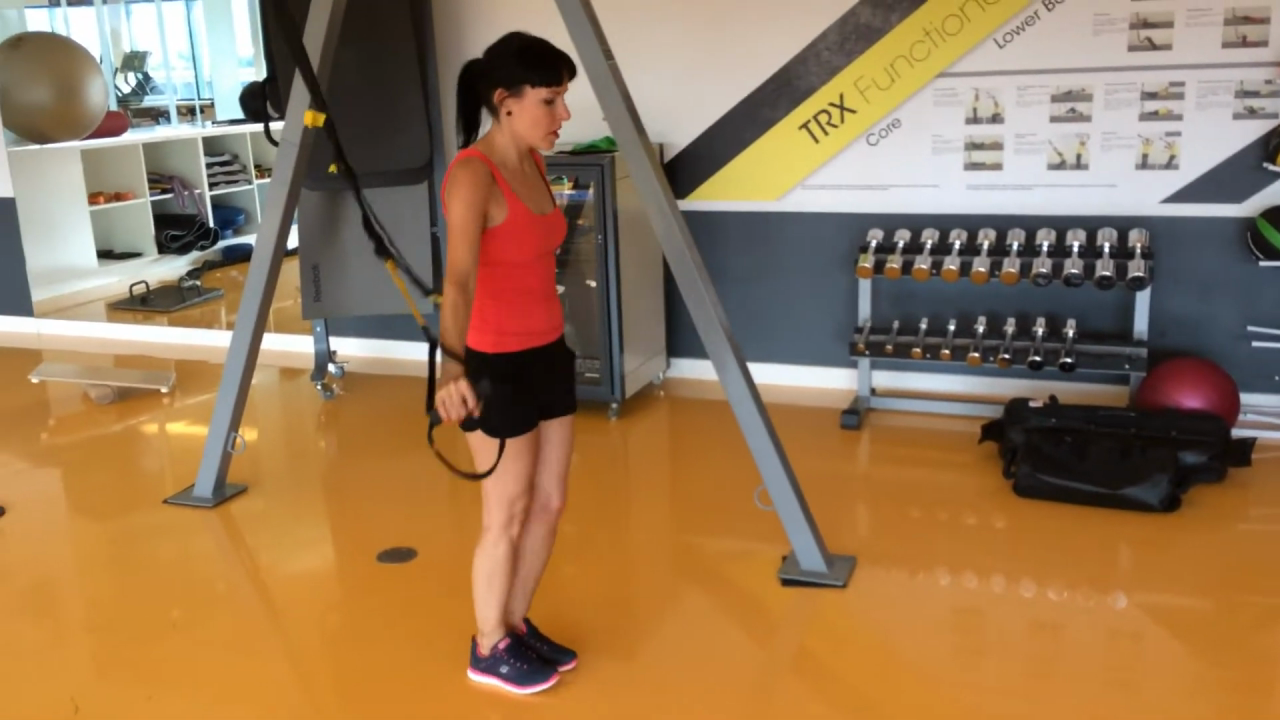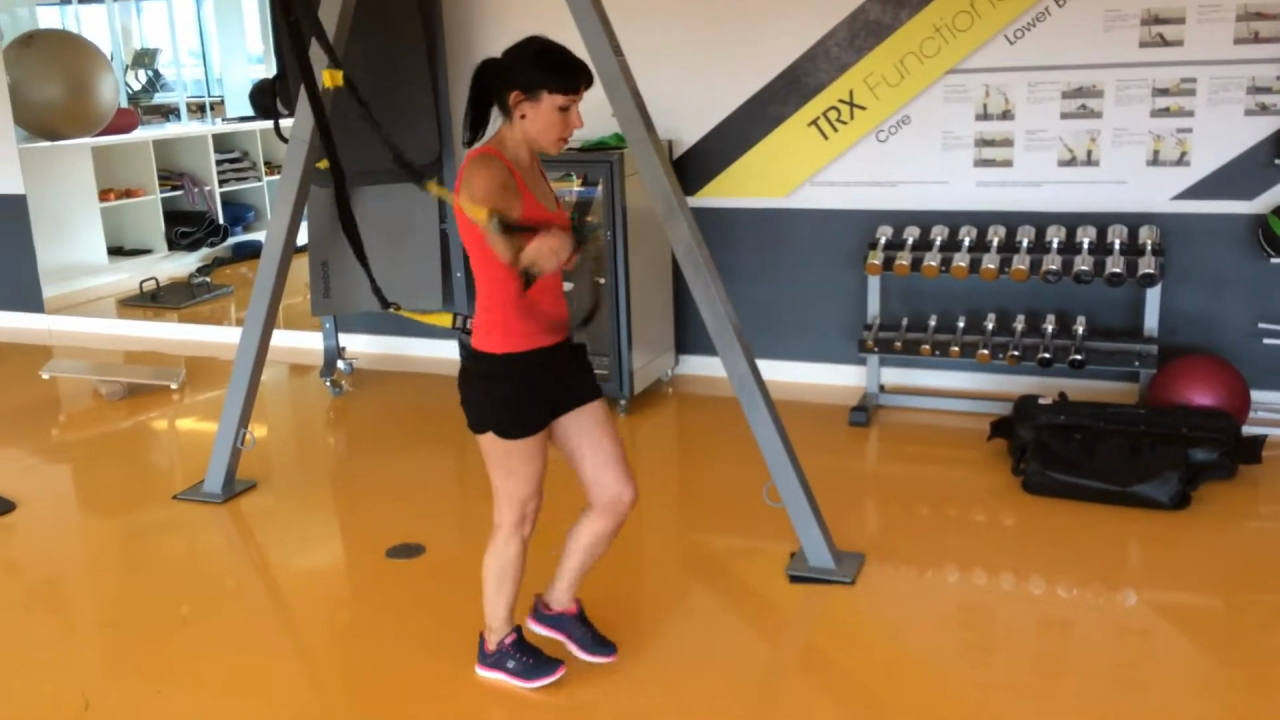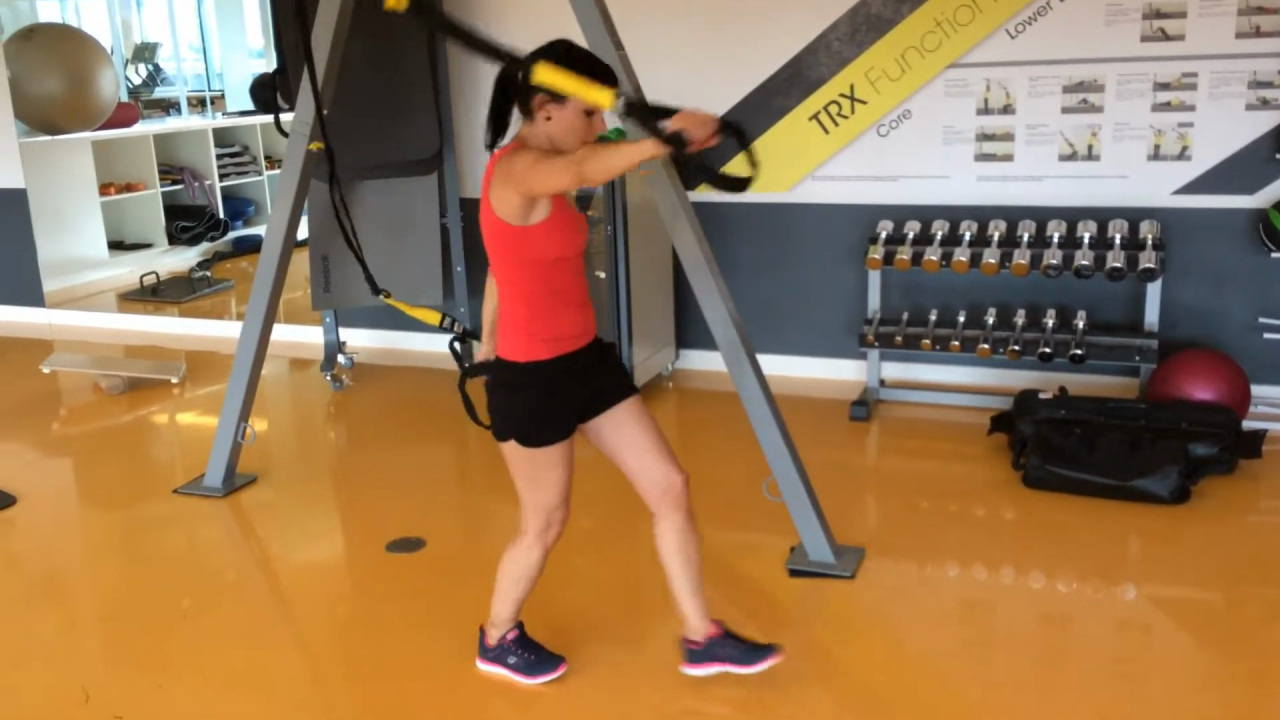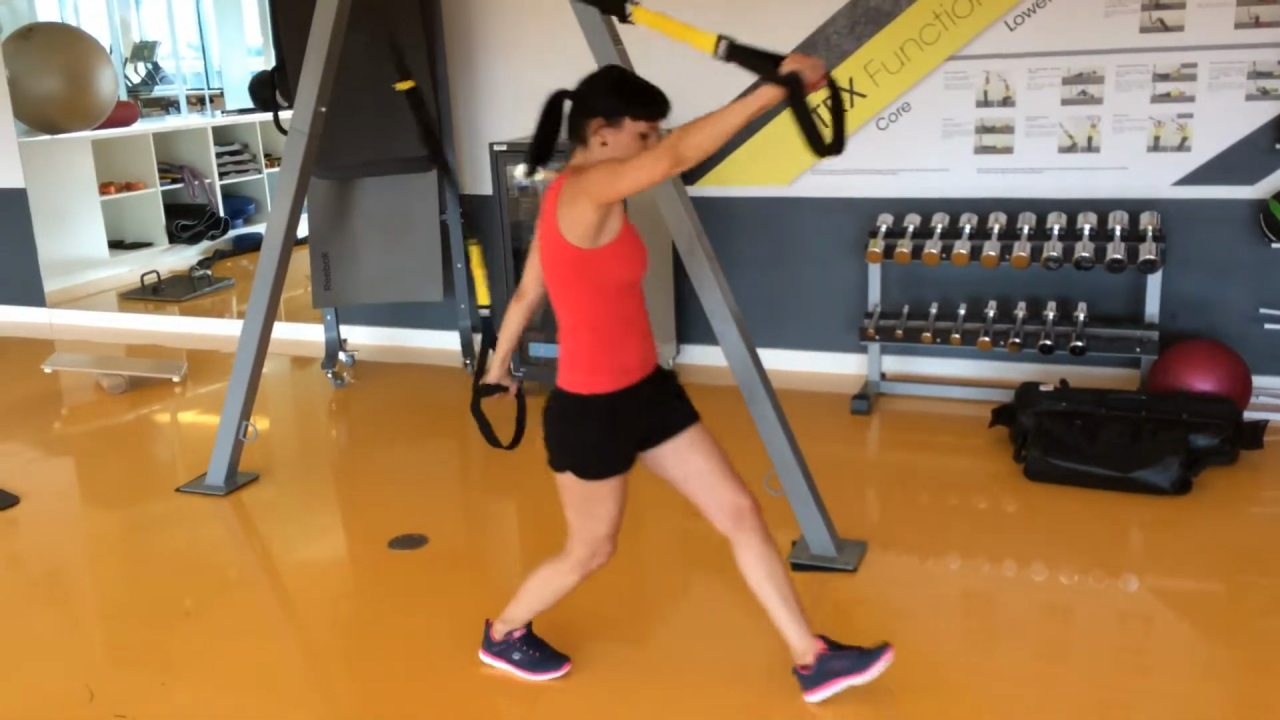
dt=0.2s
person 1, frame 1
left shoulder: (530, 164)
right shoulder: (472, 176)
right elbow: (458, 276)
right wrist: (452, 365)
left hip: (548, 359)
right hip: (494, 371)
left knee: (548, 507)
right knee: (506, 519)
left ankle: (516, 625)
right ankle: (489, 649)
person 1, frame 2
left shoulder: (527, 165)
right shoulder: (485, 170)
right elbow: (498, 235)
right wrist: (534, 244)
left hip: (558, 359)
right hip: (504, 372)
left knee: (616, 495)
right knee: (516, 519)
left ankle: (557, 607)
right ankle: (498, 645)
person 1, frame 3
left shoulder: (534, 167)
right shoulder: (518, 166)
right elbow: (588, 171)
left wrist: (488, 340)
right wrist: (664, 138)
left hip: (584, 361)
right hip: (533, 382)
left knee: (670, 488)
right knee: (543, 526)
left ankle: (700, 636)
right ankle: (497, 638)
person 1, frame 4
left shoulder: (571, 198)
right shoulder: (585, 189)
left elbow: (526, 293)
right elbow: (676, 156)
left wrist: (499, 361)
right wrist: (772, 88)
left hip: (645, 392)
right hip: (590, 411)
left knee: (739, 512)
right knee: (589, 552)
left ankle: (812, 660)
right ankle: (504, 635)
